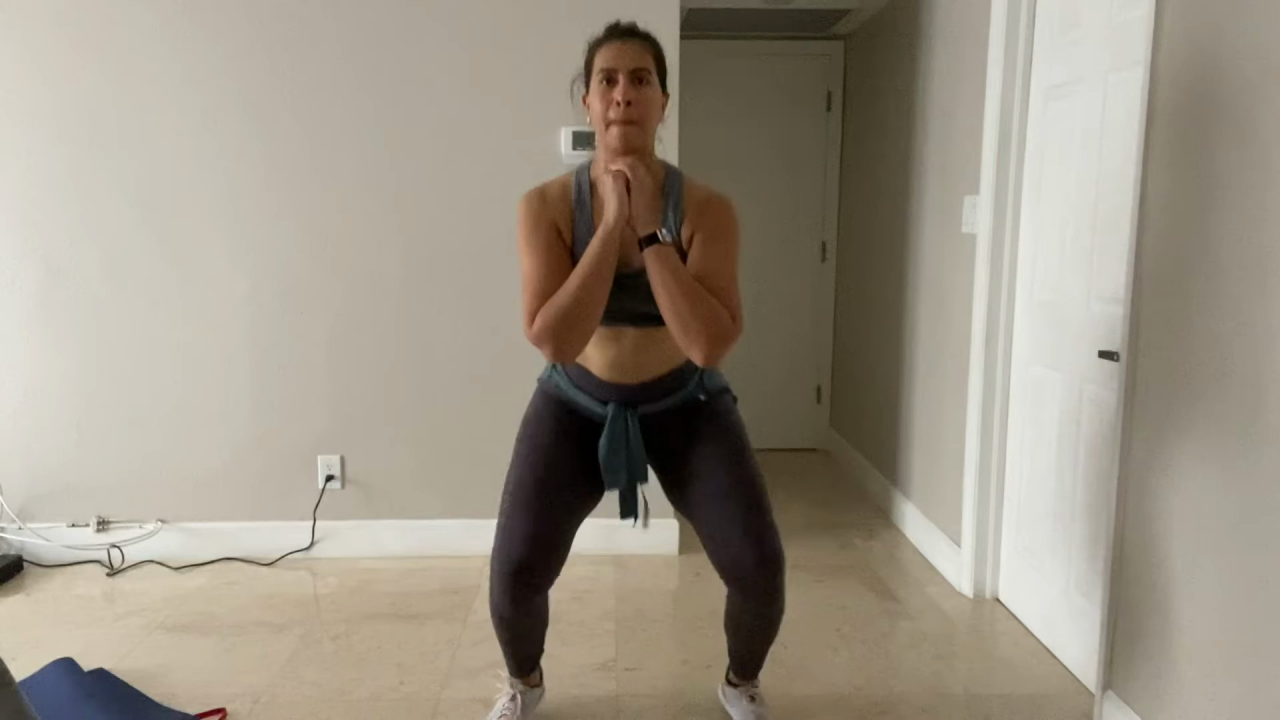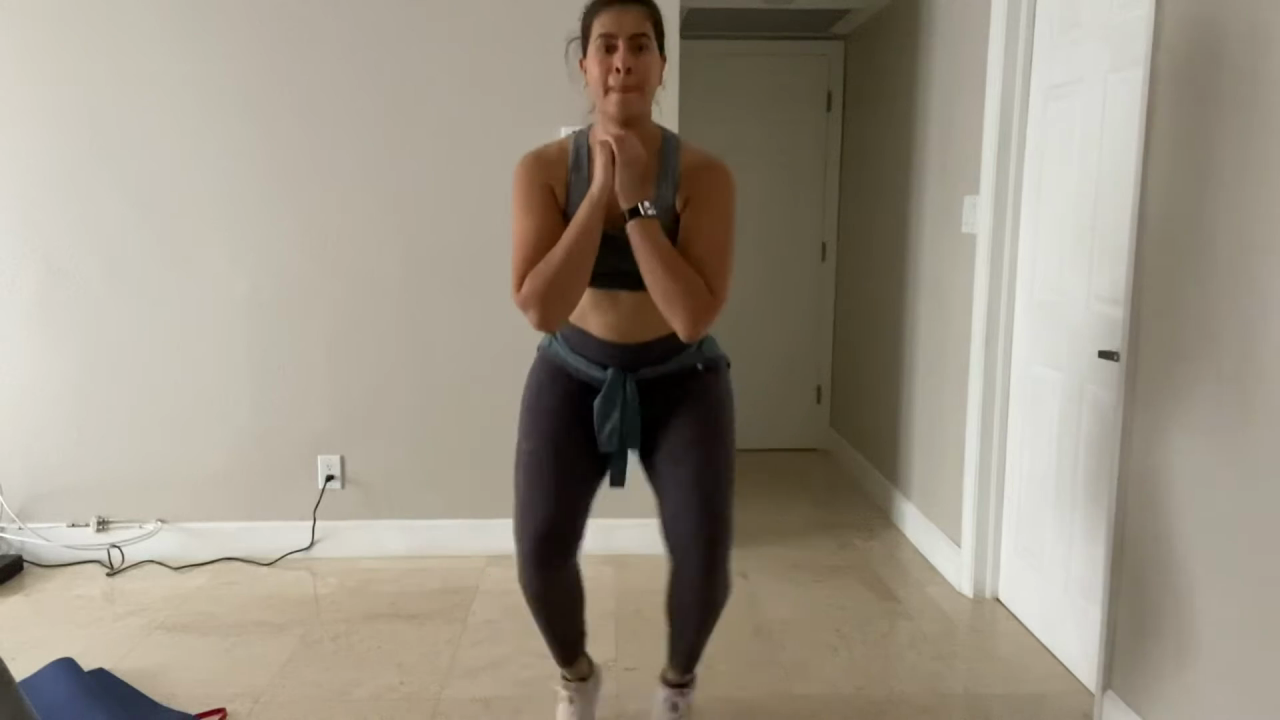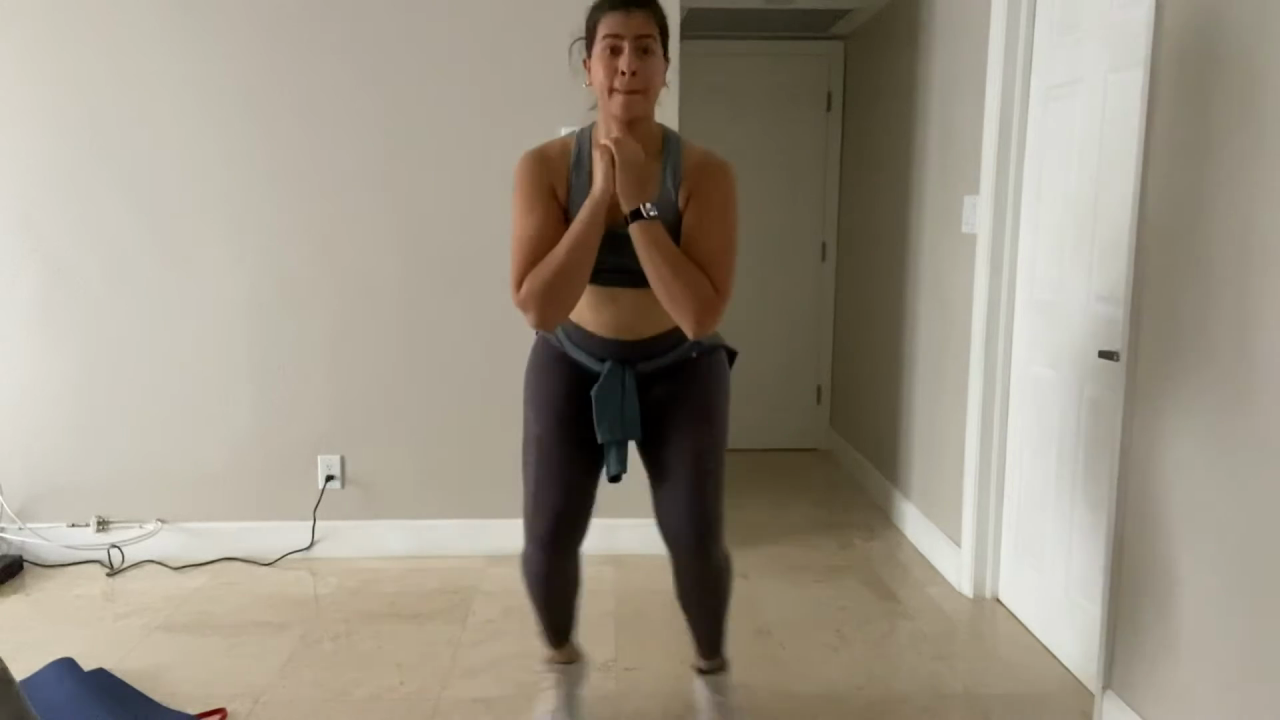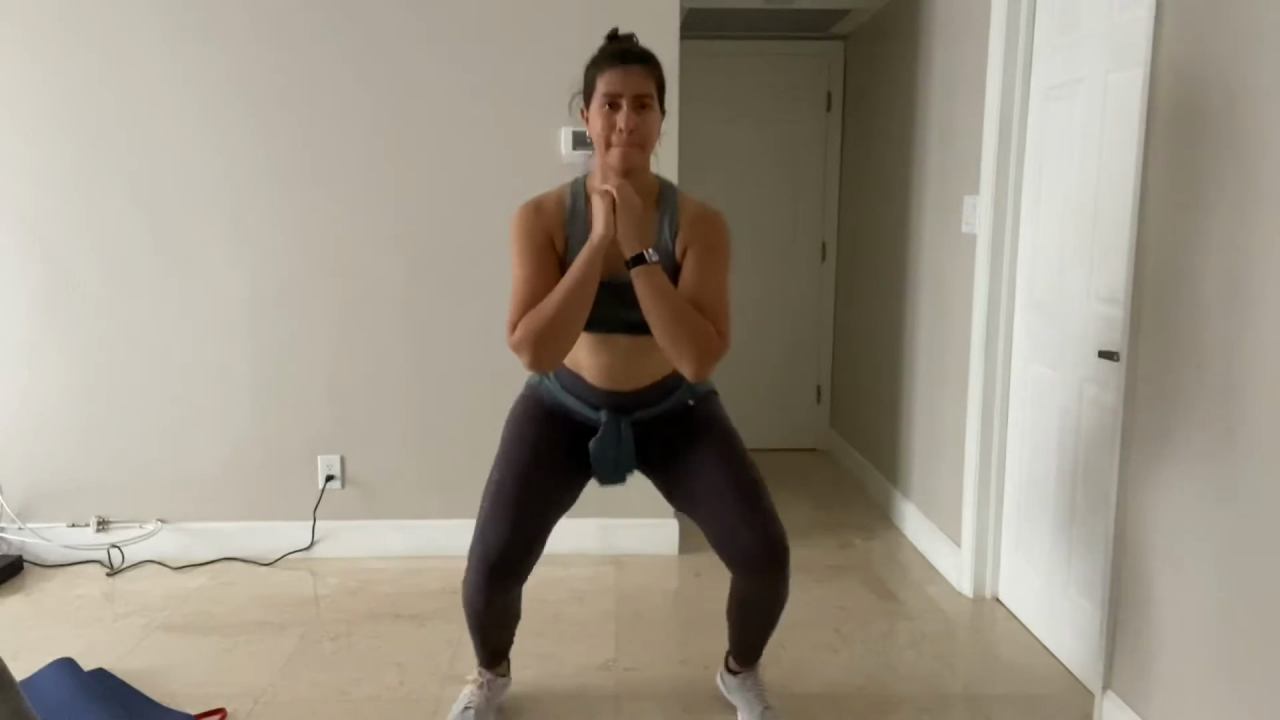
dt=0.5s
person 1, frame 1
left shoulder: (705, 207)
right shoulder: (545, 205)
left elbow: (711, 344)
right elbow: (553, 342)
left wrist: (649, 232)
right wrist: (611, 227)
left hip: (683, 407)
right hip: (575, 407)
left knee: (759, 567)
right knee: (516, 570)
person 1, frame 2
left shoulder: (704, 174)
right shoulder: (543, 169)
left elbow: (695, 317)
right elbow: (539, 311)
left wrist: (636, 205)
right wrist: (598, 196)
left hip: (679, 377)
right hip: (574, 375)
left knee: (703, 551)
right knee: (540, 547)
person 1, frame 3
left shoulder: (704, 173)
right shoulder: (544, 167)
left elbow: (702, 316)
right elbow: (536, 309)
left wrist: (638, 208)
right wrist: (600, 197)
left hip: (675, 370)
right hip: (573, 366)
left knee: (693, 537)
right knee: (551, 537)
right ankle: (561, 660)
person 1, frame 4
left shoulder: (699, 223)
right shoulder: (542, 216)
left elbow: (701, 359)
right elbow: (533, 351)
left wrist: (639, 250)
right wrist: (599, 243)
left hip: (671, 411)
right hip: (564, 408)
left knee: (764, 552)
right knee: (492, 563)
